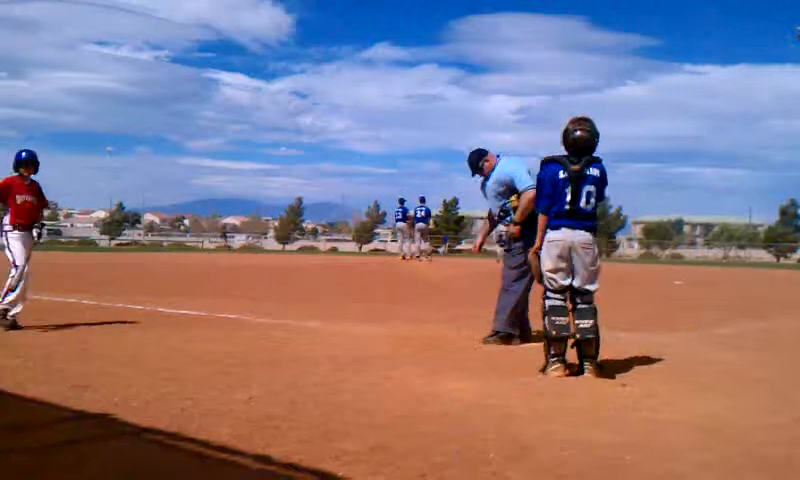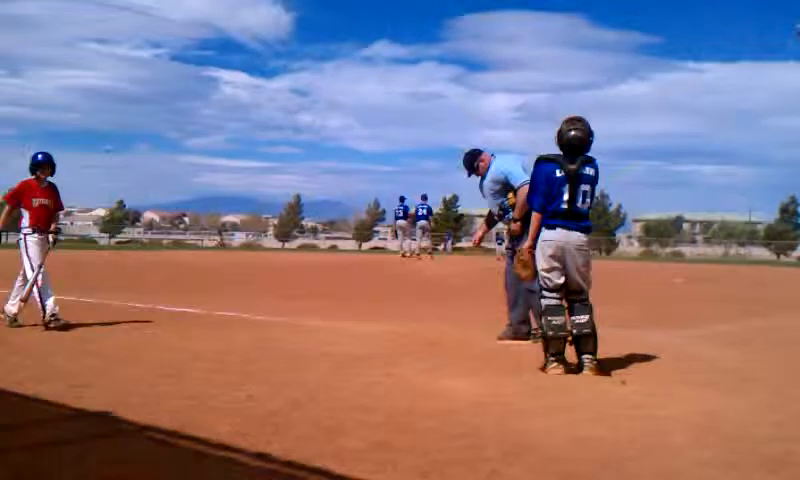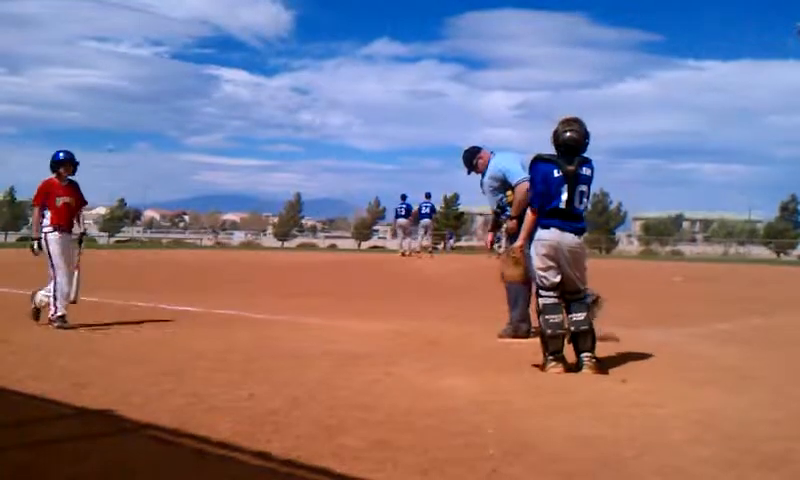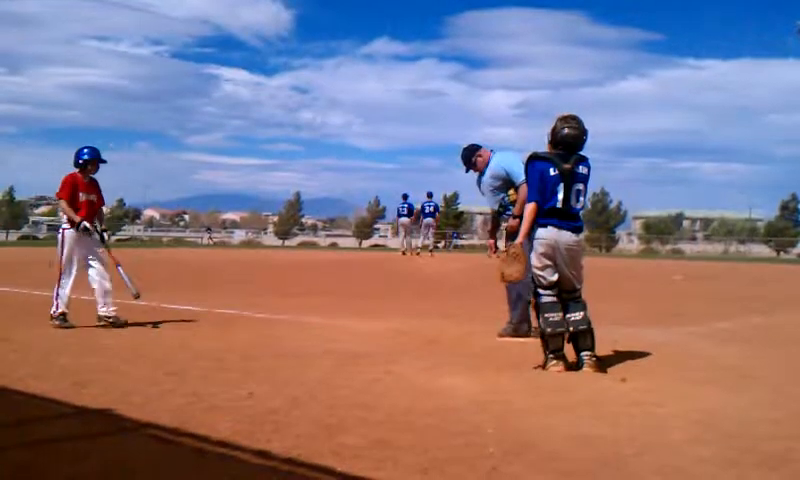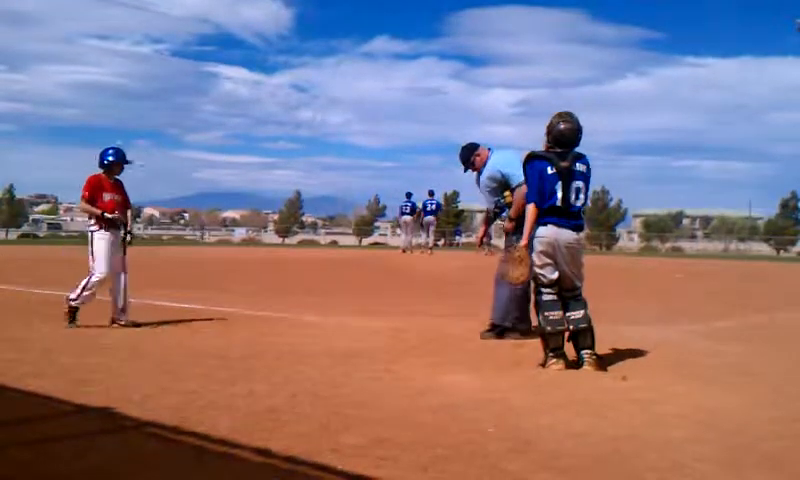
dt=0.2s
person 1, frame 1
left shoulder: (551, 167)
right shoulder: (598, 168)
left elbow: (545, 210)
left wrist: (538, 242)
left hip: (556, 236)
right hip: (586, 237)
left knee: (555, 296)
right knee: (585, 299)
left ankle: (557, 361)
right ankle: (589, 362)
person 1, frame 2
left shoulder: (546, 166)
right shoulder: (591, 167)
left elbow: (539, 208)
left wrist: (530, 240)
left hip: (551, 236)
right hip: (580, 237)
left knee: (551, 296)
right knee: (579, 297)
left ankle: (555, 359)
right ankle: (588, 358)
person 1, frame 3
left shoulder: (543, 165)
right shoulder: (587, 167)
left elbow: (535, 206)
left wrist: (521, 239)
left hip: (547, 235)
right hip: (574, 238)
left knee: (548, 295)
right knee: (576, 296)
left ankle: (554, 358)
right ankle: (587, 356)
person 1, frame 4
left shoulder: (539, 163)
right shoulder: (584, 165)
left elbow: (533, 202)
left wrist: (521, 236)
left hip: (544, 234)
right hip: (572, 236)
left knee: (547, 293)
right knee: (573, 294)
left ankle: (555, 356)
right ankle: (587, 355)
person 1, frame 5
left shoulder: (537, 163)
right shoulder: (583, 164)
left elbow: (533, 203)
left wrist: (525, 238)
left hip: (544, 232)
right hip: (572, 234)
left knee: (547, 292)
right knee: (573, 293)
left ankle: (555, 354)
right ankle: (587, 354)
person 2, frame 1
left shoulder: (510, 166)
right shoulder: (489, 180)
left elbow: (531, 194)
right elbow: (495, 211)
left wrist: (516, 223)
right wrist: (483, 235)
left hip: (527, 229)
right hip: (516, 231)
left knee: (515, 281)
right knee: (512, 279)
left ankle: (505, 331)
right ankle: (518, 330)
person 2, frame 2
left shoulder: (505, 164)
right shoulder: (486, 180)
left elbow: (526, 189)
left wrist: (516, 220)
right wrist: (482, 230)
left hip: (529, 224)
right hip: (516, 229)
left knee: (531, 277)
right knee: (513, 278)
right ankle: (519, 326)
person 2, frame 3
left shoulder: (504, 161)
right shoulder: (486, 177)
left elbow: (524, 186)
left wrist: (514, 218)
right wrist: (492, 232)
right hip: (514, 225)
right ankle: (519, 324)
person 2, frame 4
left shoulder: (505, 160)
right shoulder: (482, 178)
left elbow: (528, 186)
left wrist: (516, 217)
right wrist: (492, 234)
right hip: (515, 224)
left ankle: (521, 323)
right ankle: (520, 323)
person 2, frame 5
left shoulder: (502, 160)
right shoulder: (483, 175)
left elbow: (524, 188)
left wrist: (511, 218)
right wrist: (485, 226)
left hip: (524, 220)
right hip: (518, 222)
left ankle: (503, 325)
right ankle: (519, 324)
person 3, frame 1
left shoulder: (36, 186)
left elbow: (40, 209)
left wrist: (38, 226)
left hip: (29, 234)
left knee: (18, 273)
right knee: (21, 271)
person 3, frame 2
left shoulder: (52, 188)
right shoulder: (24, 186)
left elbow: (55, 213)
left wrist: (54, 231)
left hip: (45, 236)
right hip: (30, 235)
left knee: (26, 276)
right knee: (40, 276)
right ankle: (50, 316)
person 3, frame 3
left shoulder: (74, 186)
right shoulder: (47, 185)
left elbow: (78, 210)
right elbow: (37, 211)
left wrist: (81, 229)
right wrist: (36, 238)
left hip: (68, 235)
right hip: (52, 235)
left knee: (70, 275)
right knee: (60, 274)
left ankle: (40, 298)
right ankle: (56, 315)
person 3, frame 4
left shoulder: (94, 183)
right shoulder: (70, 179)
left elbow: (98, 207)
right elbow: (63, 205)
left wrist: (102, 227)
right wrist: (81, 221)
left hip: (90, 233)
right hip: (71, 231)
left knee: (100, 271)
right knee: (67, 274)
left ankle: (107, 313)
right ankle: (58, 313)
person 3, frame 5
left shoulder: (119, 185)
right shoulder: (94, 180)
left elbow: (125, 208)
right elbow: (83, 205)
left wrist: (128, 228)
right wrist: (104, 215)
left hip: (116, 232)
right hip: (99, 231)
left knee: (119, 274)
right knee: (100, 273)
left ankle: (120, 316)
right ankle: (74, 303)
